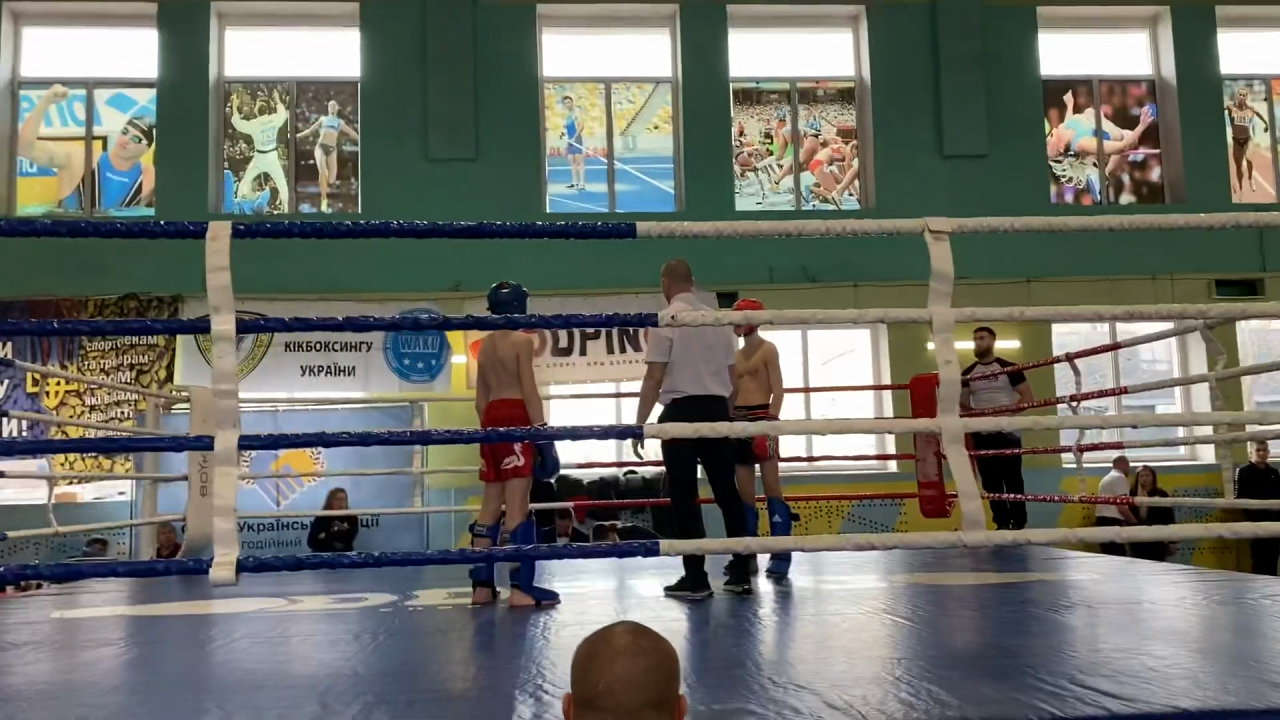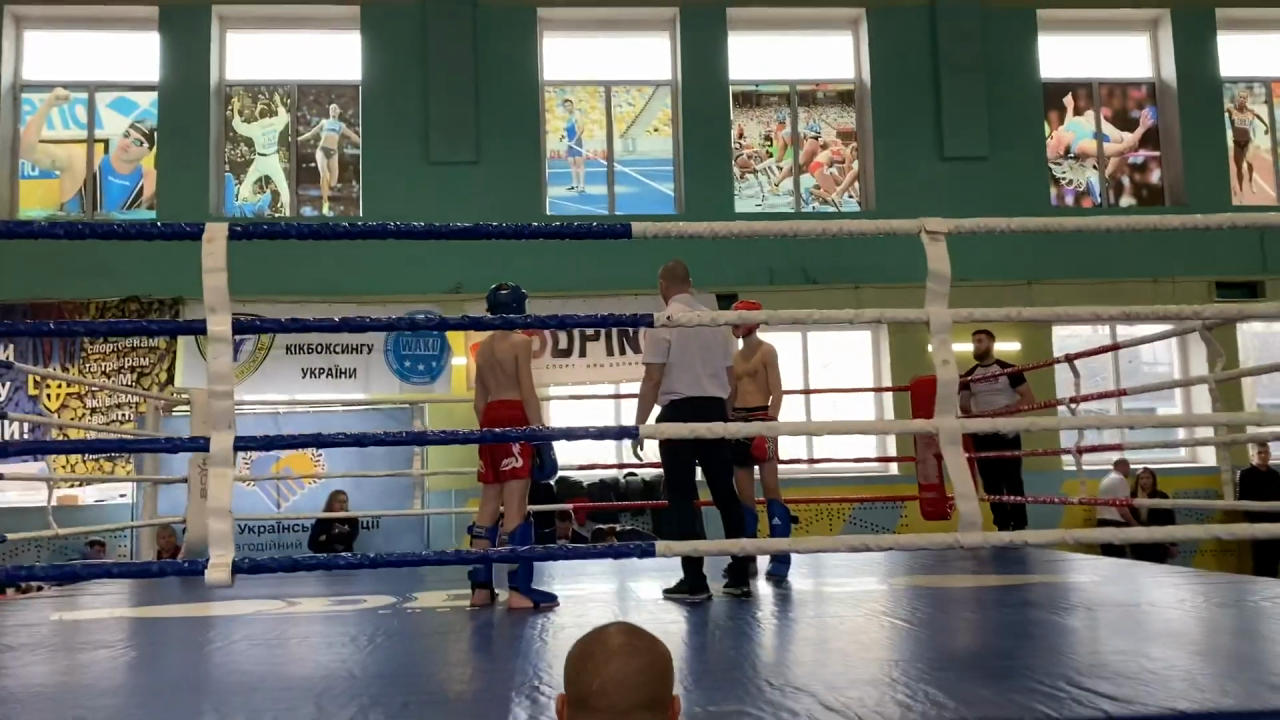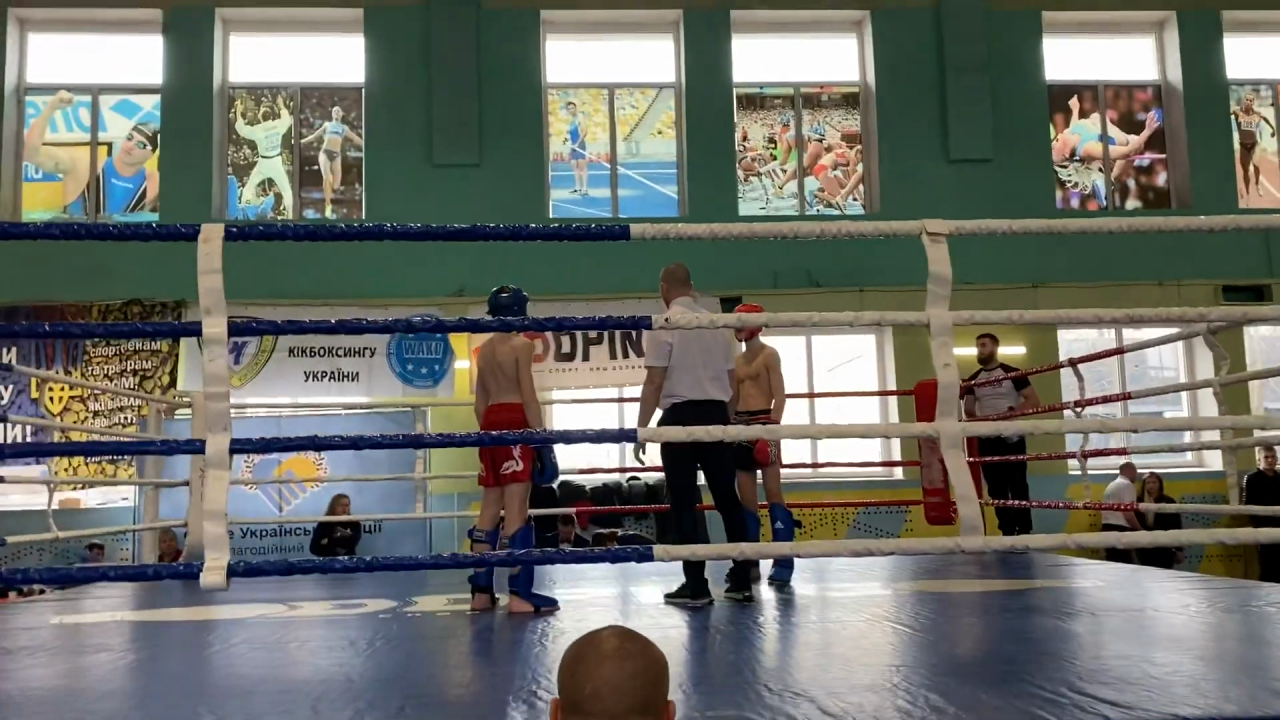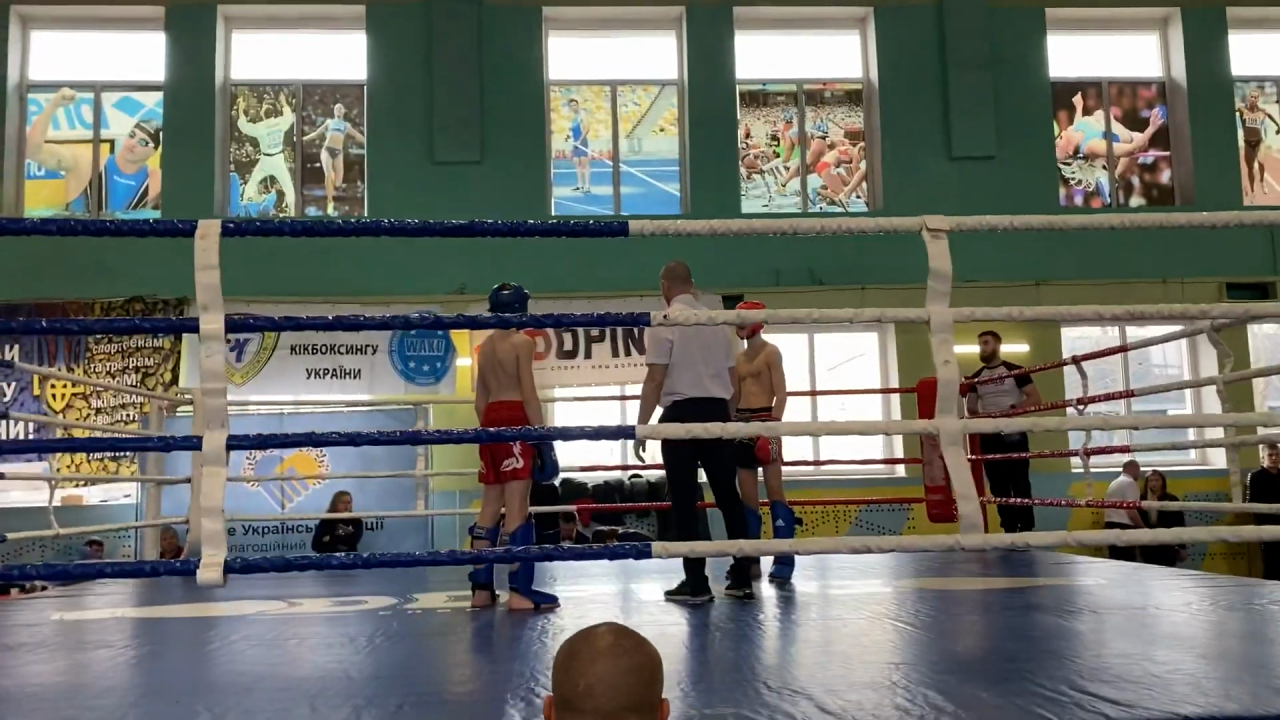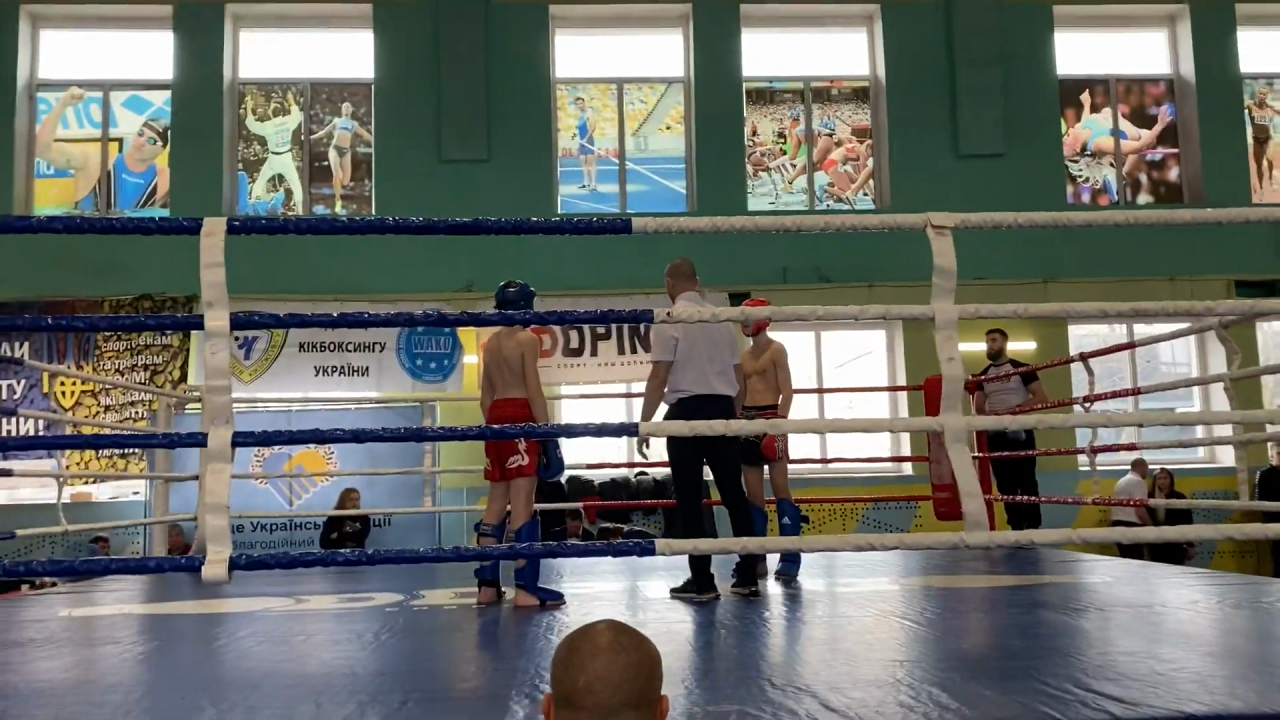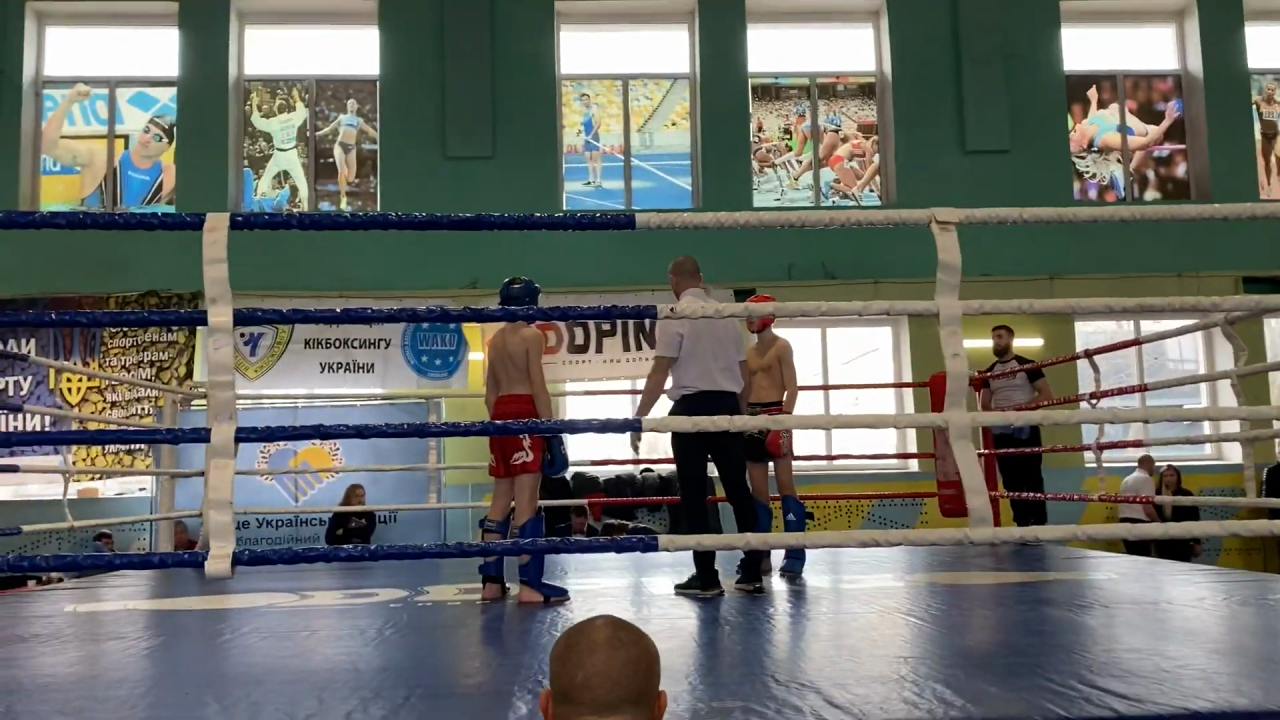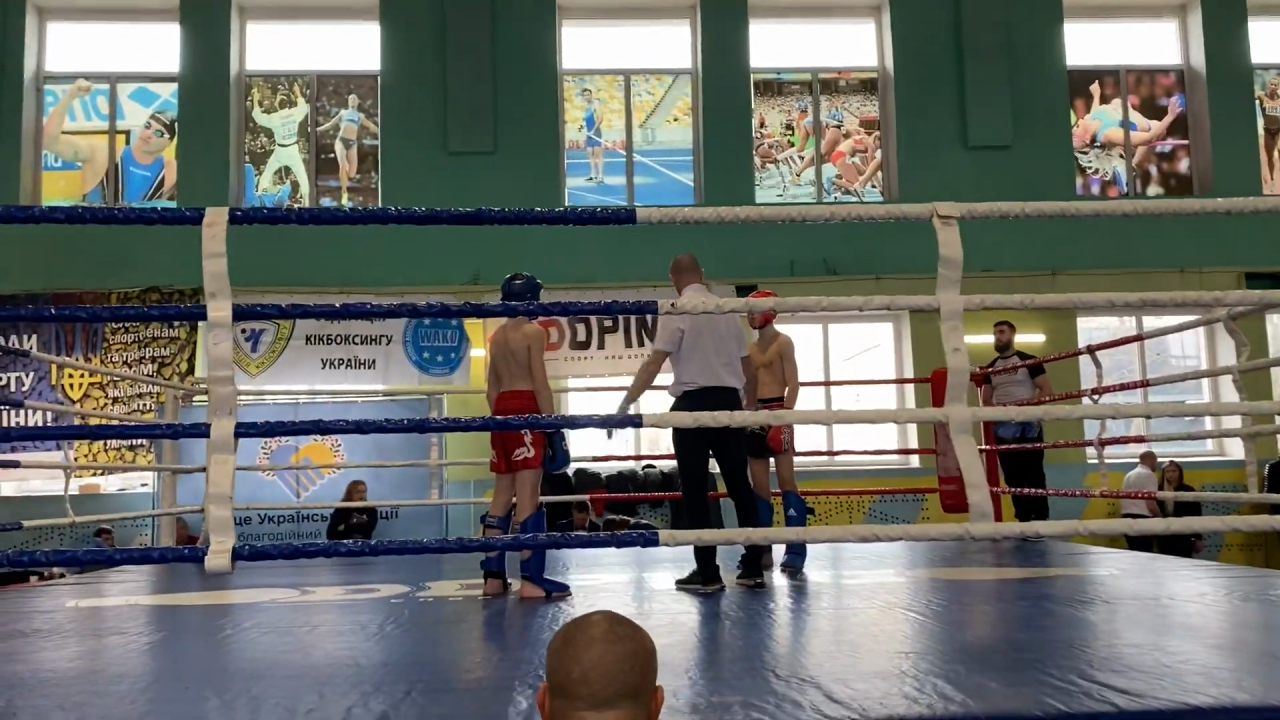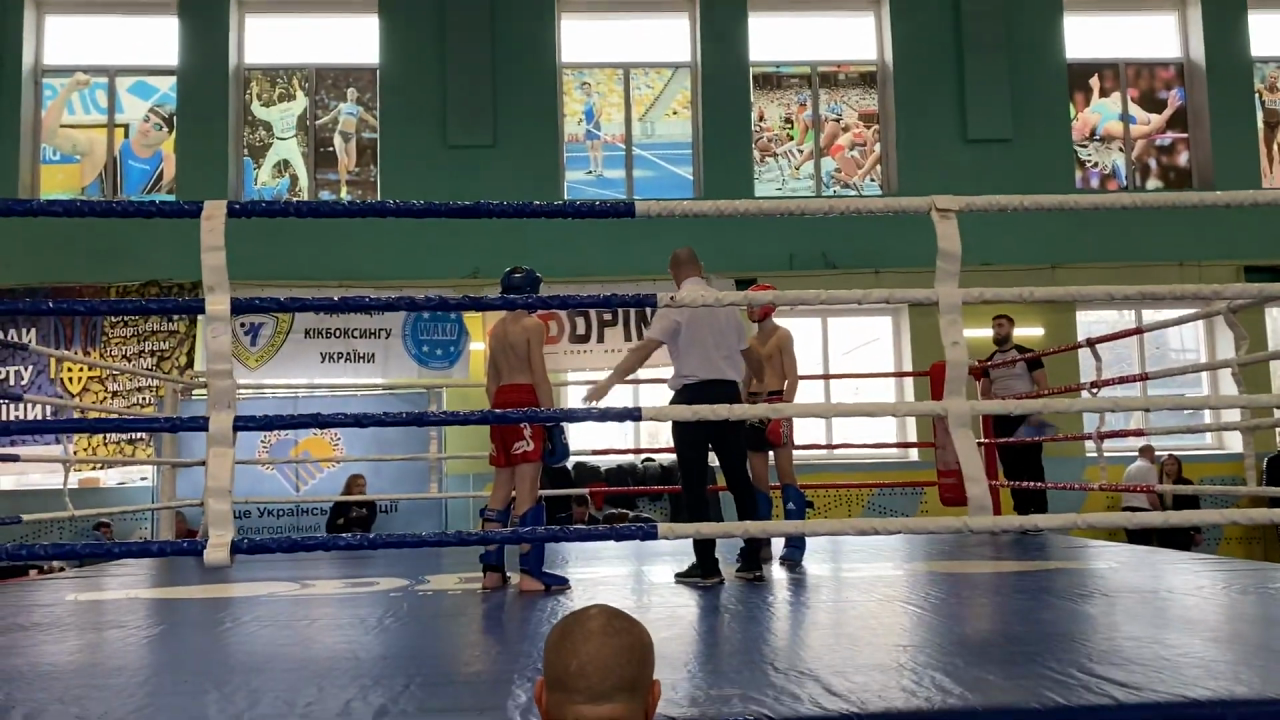
dt=0.1s
person 1, frame 1
left shoulder: (665, 321)
left elbow: (654, 378)
right elbow: (731, 376)
left wrist: (639, 424)
left hip: (681, 412)
right hip: (716, 410)
left knee: (684, 497)
right knee: (727, 492)
left ankle: (696, 578)
right ankle: (741, 573)
person 1, frame 2
left shoulder: (662, 321)
right shoulder: (715, 321)
left elbow: (653, 380)
right elbow: (729, 379)
left wrist: (639, 426)
left hip: (679, 414)
right hip: (714, 412)
left knee: (682, 499)
right knee: (725, 494)
left ankle: (694, 581)
right ankle: (740, 576)
person 1, frame 3
left shoulder: (664, 324)
right shoulder: (716, 324)
left elbow: (654, 383)
right elbow: (731, 382)
left wrist: (641, 429)
left hip: (680, 417)
right hip: (715, 415)
left knee: (684, 503)
right knee: (727, 497)
left ankle: (696, 586)
right ankle: (742, 581)
person 1, frame 4
left shoulder: (664, 323)
right shoulder: (717, 321)
left elbow: (655, 381)
right elbow: (733, 380)
left wrist: (641, 427)
left hip: (681, 414)
right hip: (716, 413)
left knee: (685, 501)
right knee: (728, 495)
left ankle: (696, 583)
right ankle: (742, 578)
person 1, frame 5
left shoulder: (669, 320)
right shoulder: (722, 318)
left elbow: (658, 378)
right elbow: (739, 378)
left wrist: (644, 424)
left hip: (686, 412)
right hip: (722, 410)
left knee: (690, 498)
right knee: (734, 493)
left ankle: (702, 581)
right ankle: (748, 576)
person 1, frame 6
left shoulder: (674, 316)
right shoulder: (726, 314)
left elbow: (660, 371)
right elbow: (744, 372)
left wrist: (640, 417)
right wrist: (738, 411)
left hip: (692, 408)
right hip: (727, 406)
left knee: (694, 495)
right knee: (738, 489)
left ankle: (706, 577)
right ankle: (752, 572)
person 1, frame 7
left shoulder: (677, 311)
right shoulder: (728, 310)
left elbow: (654, 362)
right elbow: (748, 367)
left wrist: (626, 404)
right wrist: (750, 403)
left hip: (694, 404)
right hip: (729, 402)
left knee: (696, 490)
right knee: (740, 484)
left ankle: (707, 572)
right ankle: (754, 567)
person 1, frame 8
left shoulder: (676, 304)
right shoulder: (727, 303)
left elbow: (645, 348)
right elbow: (750, 354)
left wrist: (609, 380)
right wrist: (761, 382)
left hip: (693, 398)
right hip: (728, 394)
left knee: (695, 483)
right knee: (739, 477)
left ankle: (707, 566)
right ankle: (752, 561)
person 2, frame 1
left shoulder: (484, 345)
right shoulder: (521, 340)
right elbow: (528, 391)
right wrist: (542, 431)
left hip: (492, 419)
right hip: (516, 418)
left knee: (491, 503)
right knee: (517, 503)
left ankle: (482, 586)
right ankle: (520, 588)
person 2, frame 2
left shoulder: (483, 346)
right shoulder: (520, 341)
right elbow: (527, 393)
left hip: (490, 421)
right hip: (514, 420)
left knee: (490, 504)
right knee: (515, 504)
left ankle: (481, 588)
right ankle: (519, 590)
person 2, frame 3
left shoulder: (484, 349)
right shoulder: (521, 344)
right elbow: (528, 396)
right wrist: (541, 435)
left hip: (491, 423)
right hip: (515, 423)
left knee: (490, 508)
right knee: (516, 508)
left ankle: (482, 592)
right ankle: (519, 594)
person 2, frame 4
left shoulder: (485, 346)
right shoulder: (522, 341)
right elbow: (528, 393)
left hip: (491, 421)
right hip: (515, 420)
left knee: (491, 505)
right knee: (516, 505)
left ankle: (482, 589)
right ankle: (519, 591)
person 2, frame 5
left shoulder: (490, 343)
right shoulder: (527, 339)
right elbow: (533, 390)
left hip: (496, 417)
right hip: (521, 417)
left knee: (497, 501)
right knee: (522, 502)
left ankle: (488, 585)
right ankle: (525, 587)
person 2, frame 6
left shoulder: (495, 339)
right shoulder: (532, 335)
right elbow: (538, 387)
left hip: (501, 414)
right hip: (525, 414)
left knee: (501, 498)
right knee: (526, 498)
left ankle: (492, 581)
right ankle: (529, 584)
person 2, frame 7
left shoulder: (497, 336)
right shoulder: (533, 331)
right elbow: (539, 383)
left hip: (502, 410)
right hip: (527, 409)
left knee: (502, 494)
right knee: (527, 494)
left ankle: (494, 577)
right ankle: (531, 579)
person 2, frame 8
left shoulder: (496, 329)
right shoulder: (533, 324)
right elbow: (539, 376)
left hip: (502, 404)
right hip: (526, 404)
left knee: (502, 488)
right knee: (527, 488)
left ankle: (493, 570)
right ankle: (530, 572)
person 3, frame 1
left shoulder: (768, 349)
right shoulder: (736, 355)
left elbow: (778, 391)
left wrist: (771, 423)
left hip: (761, 418)
right hip: (738, 421)
left knee: (771, 487)
right knee: (744, 492)
left ankle: (781, 556)
person 3, frame 2
left shoulder: (766, 351)
right shoulder: (735, 357)
left elbow: (777, 393)
left wrist: (770, 425)
left hip: (760, 421)
right hip: (737, 423)
left knee: (770, 489)
right knee: (744, 494)
left ankle: (780, 558)
person 3, frame 3
left shoulder: (769, 354)
right shoulder: (737, 360)
left elbow: (780, 396)
left wrist: (772, 429)
left hip: (762, 424)
right hip: (739, 427)
left knee: (773, 493)
right knee: (746, 499)
left ankle: (783, 563)
right ankle: (749, 562)
person 3, frame 4
left shoulder: (770, 352)
right shoulder: (738, 357)
left elbow: (781, 394)
left wrist: (773, 426)
left hip: (764, 422)
right hip: (741, 424)
left knee: (774, 491)
right knee: (747, 496)
left ankle: (784, 561)
right ankle: (750, 559)
person 3, frame 5
left shoulder: (776, 349)
right shoulder: (744, 355)
left elbow: (787, 391)
left hip: (770, 420)
right hip: (746, 422)
left knee: (780, 489)
right knee: (753, 494)
left ankle: (790, 558)
right ankle: (756, 557)
person 3, frame 6
left shoulder: (781, 346)
right shoulder: (749, 352)
left elbow: (792, 388)
left hip: (775, 417)
left knee: (785, 486)
right knee: (758, 490)
left ankle: (794, 555)
person 3, frame 7
left shoulder: (783, 342)
right shoulder: (750, 347)
left elbow: (793, 384)
left hip: (776, 412)
left knee: (786, 481)
right knee: (759, 486)
left ankle: (796, 550)
right ankle: (762, 549)
person 3, frame 8
left shoulder: (782, 335)
right shoulder: (750, 340)
left elbow: (792, 377)
left hip: (776, 406)
left knee: (785, 475)
right knee: (758, 479)
left ankle: (795, 544)
right ankle: (761, 542)
person 4, frame 1
left shoulder: (1008, 368)
right shoulder: (968, 373)
left elbow: (1028, 397)
right elbow: (963, 402)
left wrist: (1008, 411)
left hip: (1006, 432)
right hip: (981, 434)
left knee: (1012, 479)
right knee: (990, 482)
left ankle: (1018, 525)
right ankle: (1002, 525)
person 4, frame 2
left shoulder: (1008, 370)
right shoulder: (969, 375)
left elbow: (1029, 398)
right elbow: (964, 405)
left wrist: (1007, 410)
right wrist: (976, 417)
left hip: (1006, 434)
right hip: (982, 436)
left knee: (1012, 481)
right knee: (991, 484)
left ankle: (1019, 527)
right ankle: (1003, 527)
person 4, frame 3
left shoulder: (1012, 373)
right shoulder: (973, 380)
left elbow: (1034, 401)
right elbow: (968, 410)
left wrist: (1011, 411)
right wrist: (980, 420)
left hip: (1011, 437)
right hip: (986, 440)
left knee: (1017, 486)
right knee: (996, 488)
left ankle: (1024, 531)
right ankle: (1007, 532)
person 4, frame 4
left shoulder: (1015, 371)
right shoulder: (976, 377)
left elbow: (1035, 399)
right elbow: (970, 408)
left wrist: (1012, 409)
right wrist: (982, 417)
left hip: (1014, 435)
right hip: (989, 437)
left knee: (1020, 483)
right knee: (998, 485)
left ankle: (1026, 529)
right ankle: (1010, 529)
person 4, frame 5
left shoulder: (1021, 369)
right shoulder: (983, 375)
left elbow: (1041, 397)
right elbow: (978, 406)
left wrist: (1017, 409)
right wrist: (989, 416)
left hip: (1020, 433)
right hip: (995, 435)
left knee: (1026, 481)
right knee: (1005, 483)
left ankle: (1033, 527)
right ankle: (1016, 527)
person 4, frame 6
left shoulder: (1027, 365)
right shoulder: (989, 372)
left elbow: (1046, 394)
right elbow: (985, 403)
left hip: (1025, 429)
right hip: (1001, 431)
left knee: (1032, 478)
right knee: (1011, 480)
left ankle: (1039, 524)
right ankle: (1022, 524)
person 4, frame 7
left shoulder: (1028, 361)
right shoulder: (991, 368)
left elbow: (1046, 391)
right elbow: (986, 399)
left hip: (1027, 425)
right hip: (1003, 427)
left knee: (1034, 473)
right knee: (1012, 476)
left ankle: (1040, 520)
right ankle: (1024, 520)
person 4, frame 8
left shoulder: (1027, 355)
right shoulder: (989, 362)
left elbow: (1043, 386)
right elbow: (983, 392)
left wrist: (1037, 413)
right wrist: (988, 398)
left hip: (1025, 418)
right hip: (1001, 420)
left knee: (1032, 466)
right knee: (1011, 469)
left ankle: (1039, 514)
right ankle: (1023, 514)
